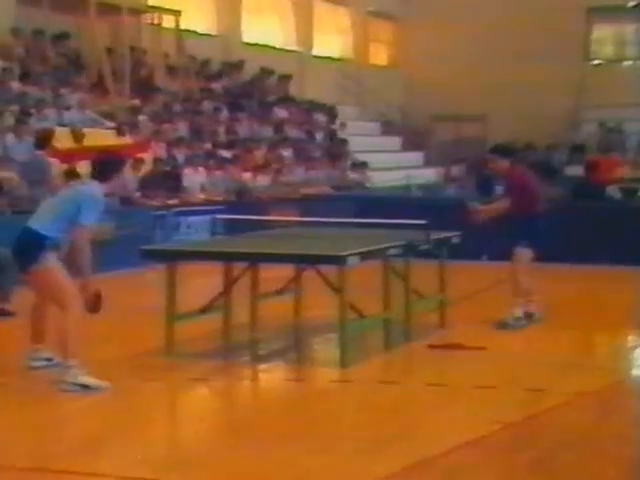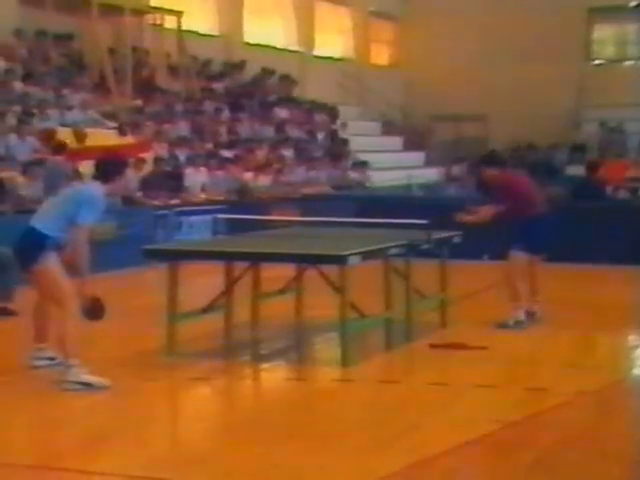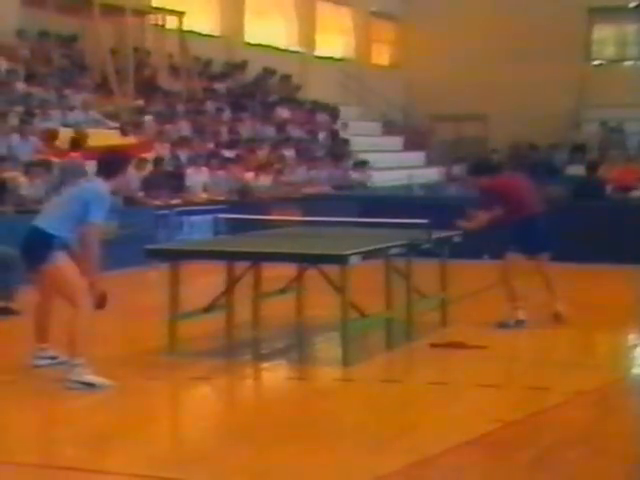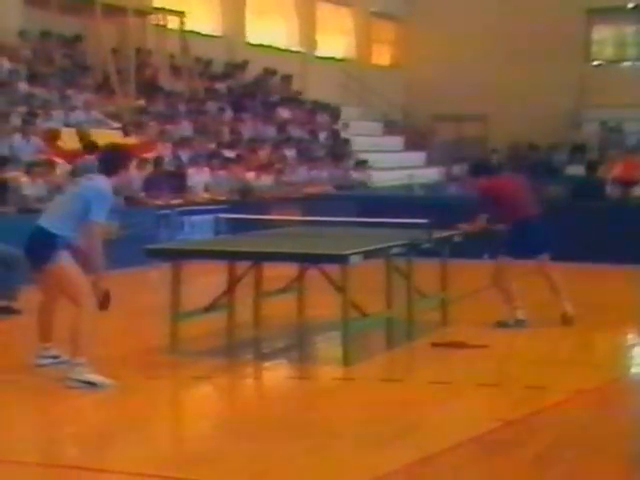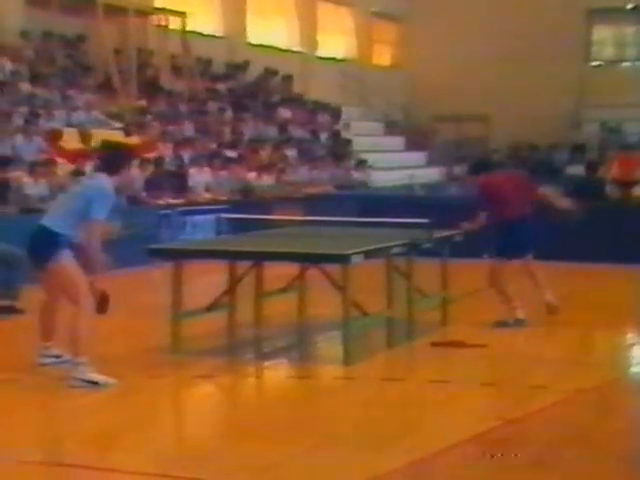
dt=0.2s
person 1, frame 1
left shoulder: (81, 189)
right shoulder: (94, 197)
right elbow: (81, 242)
right wrist: (86, 280)
left hip: (26, 241)
right hip: (37, 247)
left knee: (44, 297)
right knee: (72, 304)
left ankle: (37, 353)
right ankle: (71, 373)
person 1, frame 2
left shoulder: (84, 189)
right shoulder: (95, 197)
right elbow: (79, 243)
left wrist: (67, 258)
right wrist: (83, 281)
left hip: (30, 241)
right hip: (38, 245)
left knee: (47, 296)
right knee: (70, 304)
left ankle: (40, 352)
right ankle: (73, 371)
person 1, frame 3
left shoulder: (86, 186)
right shoulder: (101, 194)
right elbow: (92, 240)
left wrist: (79, 260)
right wrist: (95, 279)
left hip: (35, 240)
right hip: (46, 245)
left knee: (48, 295)
right knee: (83, 301)
left ankle: (42, 352)
right ankle: (77, 371)
person 1, frame 4
left shoulder: (89, 183)
right shoulder: (103, 192)
right elbow: (94, 239)
left wrist: (84, 251)
right wrist: (98, 277)
left hip: (38, 239)
right hip: (50, 245)
left knee: (51, 295)
right knee: (86, 301)
left ankle: (45, 351)
right ankle: (78, 370)
person 1, frame 5
left shoulder: (91, 183)
right shoulder: (104, 191)
right elbow: (93, 237)
left wrist: (93, 257)
right wrist: (94, 275)
left hip: (41, 238)
right hip: (52, 243)
left knee: (54, 295)
right knee: (84, 301)
left ankle: (47, 350)
right ankle: (80, 369)
person 2, frame 1
left shoulder: (515, 176)
right shoulder: (514, 175)
left elbow: (504, 205)
right elbow: (507, 205)
left wrist: (481, 209)
right wrist: (486, 214)
left hip: (530, 224)
right hip: (525, 223)
left knee: (518, 267)
right knee: (523, 268)
left ankle: (518, 315)
right ankle: (531, 309)
person 2, frame 2
left shoulder: (502, 182)
right shoulder: (514, 178)
left elbow: (492, 212)
right elbow: (500, 208)
left wrist: (469, 218)
right wrist: (480, 211)
left hip: (529, 225)
right hip: (537, 223)
left knee: (513, 271)
right knee: (531, 269)
left ankle: (519, 316)
right ankle: (533, 309)
person 2, frame 3
left shoulder: (494, 187)
right shoulder: (515, 180)
left elbow: (485, 219)
left wrist: (468, 225)
right wrist: (481, 215)
left hip: (525, 226)
right hip: (538, 222)
left knee: (506, 273)
right knee: (544, 270)
left ankle: (519, 316)
right ankle: (557, 309)
person 2, frame 4
left shoulder: (488, 189)
right shoulder: (516, 180)
left elbow: (483, 221)
left wrist: (470, 228)
left hip: (519, 229)
right hip: (535, 224)
left knee: (498, 276)
right knee: (547, 271)
left ankle: (518, 315)
right ankle: (567, 310)
person 2, frame 5
left shoulder: (485, 185)
right shoulder: (516, 176)
left elbow: (483, 218)
right elbow: (542, 191)
left wrist: (471, 226)
right wrist: (560, 201)
left hip: (508, 227)
right hip: (525, 222)
left knee: (495, 276)
right knee: (529, 265)
left ankle: (517, 314)
right ankle: (548, 298)
